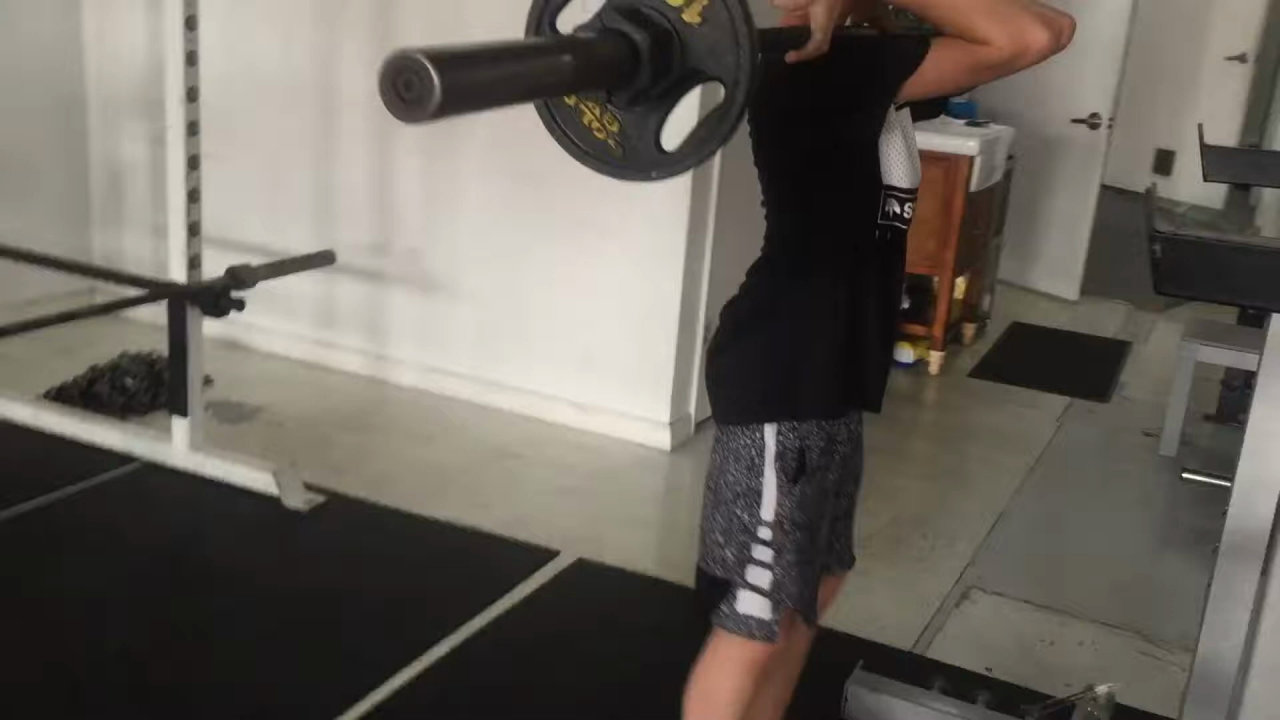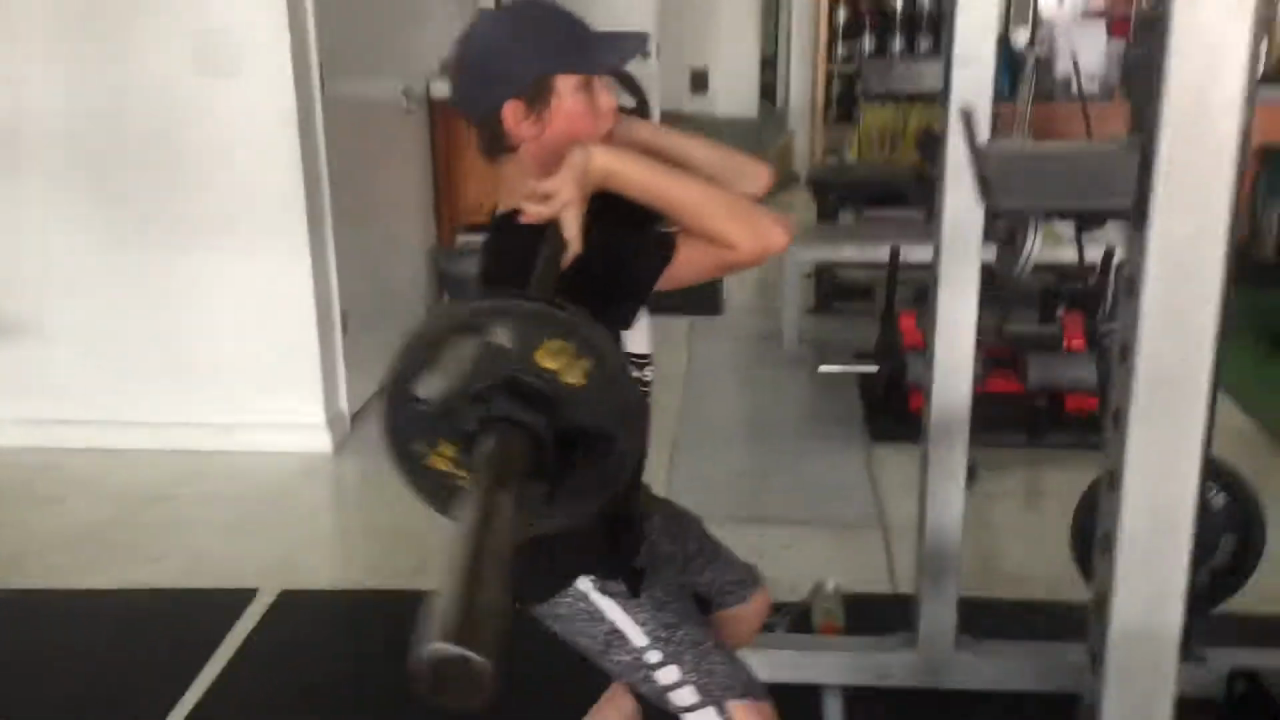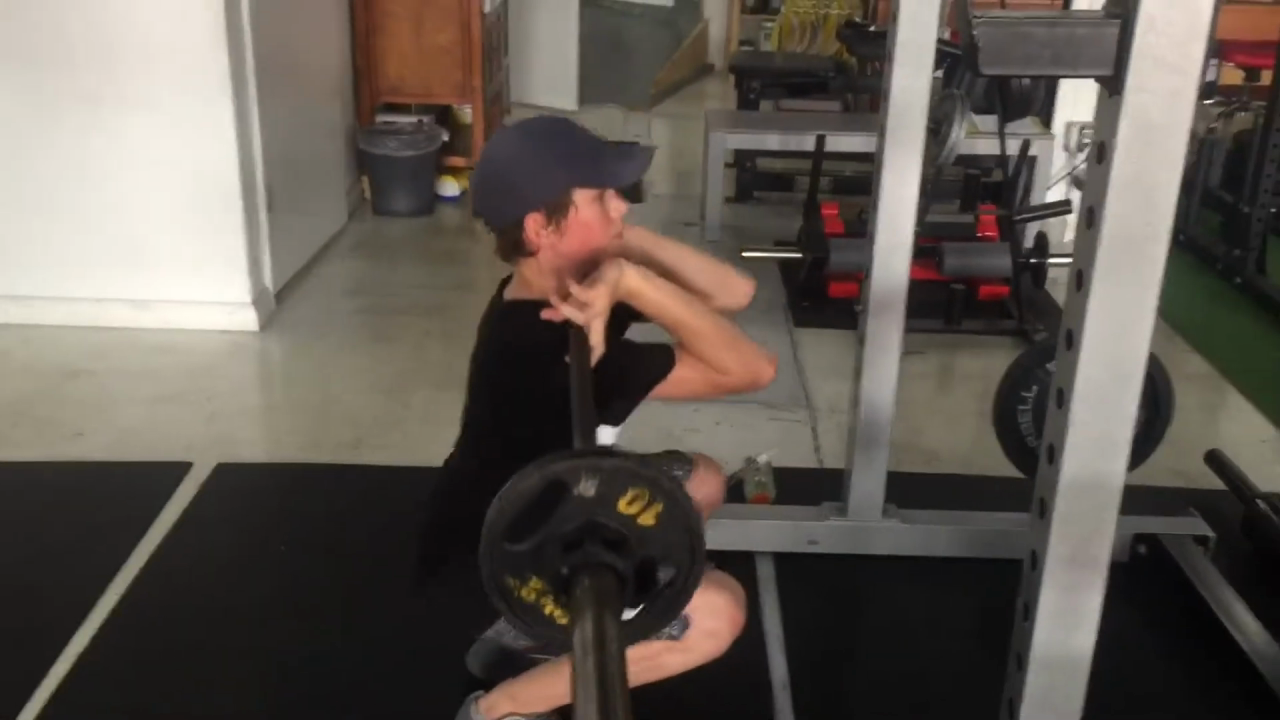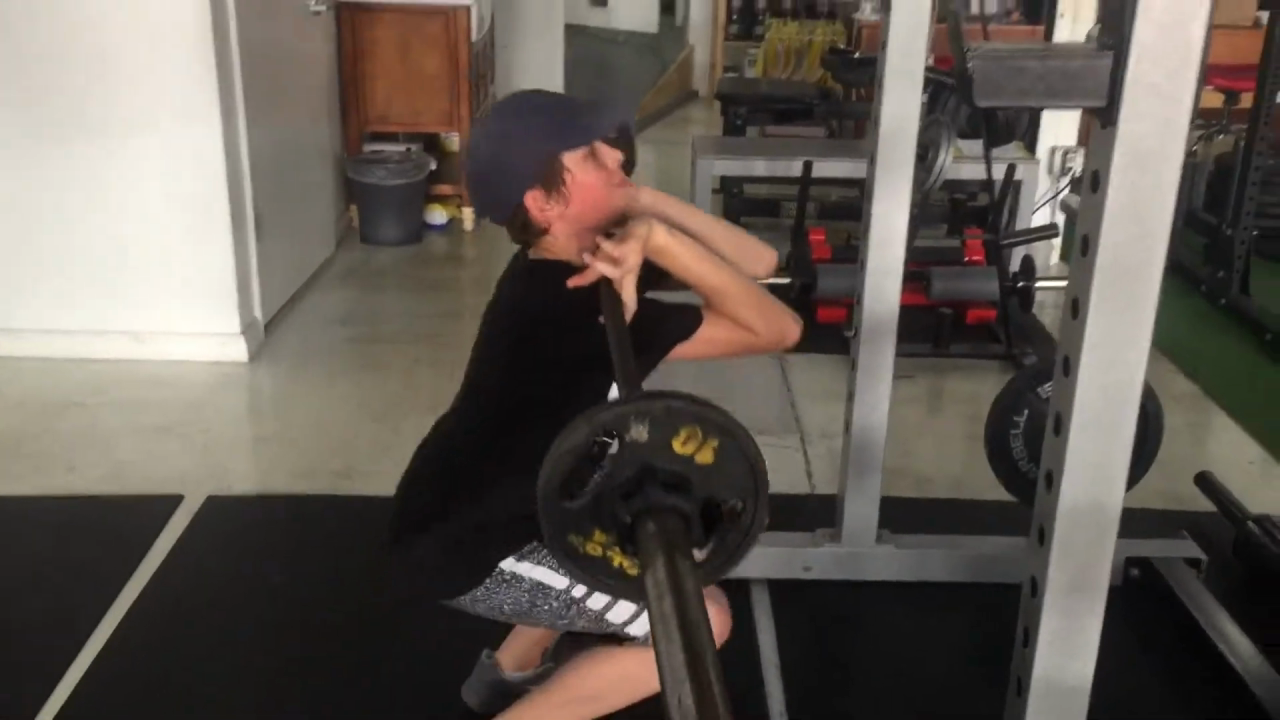
dt=1s
person 1, frame 1
left shoulder: (852, 64)
right shoulder: (816, 67)
left hip: (828, 377)
right hip: (778, 381)
left knee: (811, 590)
right knee: (756, 627)
person 1, frame 2
left shoulder: (583, 213)
right shoulder: (547, 251)
left elbow: (751, 182)
right elbow: (762, 237)
left wrist: (621, 137)
right wrist: (607, 166)
left hip: (605, 499)
right hip: (559, 538)
left knee: (741, 605)
person 1, frame 3
left shoulder: (567, 291)
right shoulder: (540, 346)
left elbow: (735, 292)
right elbow: (750, 368)
left wrist: (624, 245)
right wrist: (629, 280)
left knee: (701, 481)
right knee: (715, 614)
left ankle: (520, 634)
person 1, frame 4
left shoulder: (583, 259)
right shoulder: (568, 308)
left elbow: (757, 262)
right elbow: (775, 327)
left wrist: (643, 202)
right wrist: (657, 237)
left hip: (506, 496)
right hip: (466, 538)
right knee: (700, 623)
